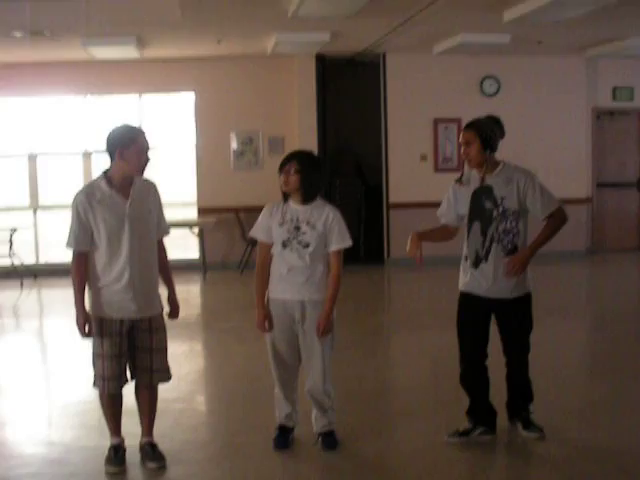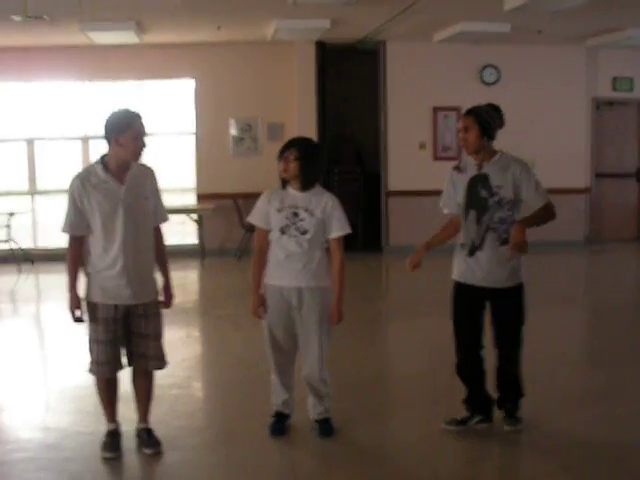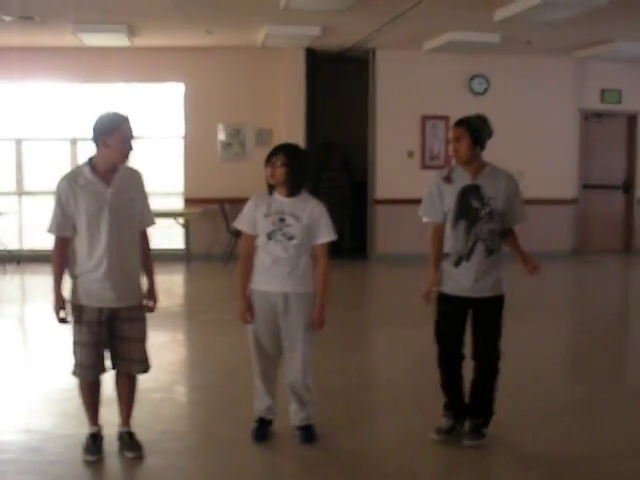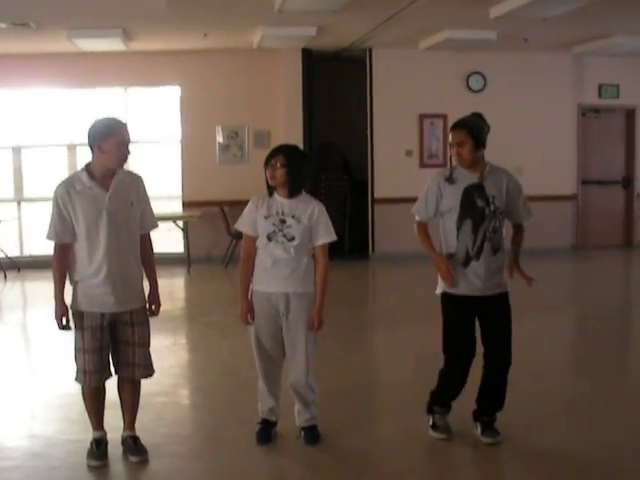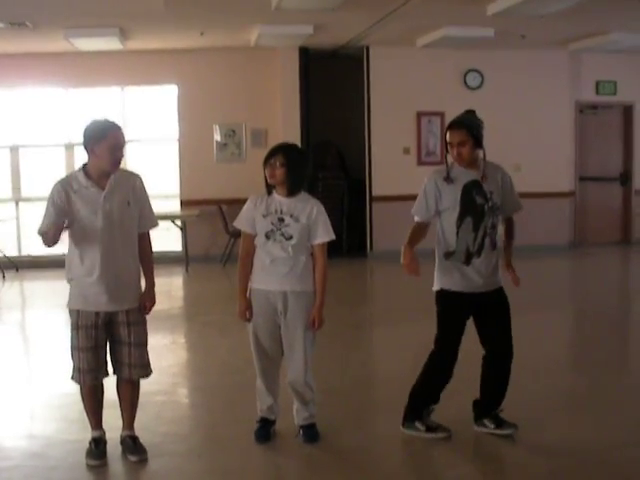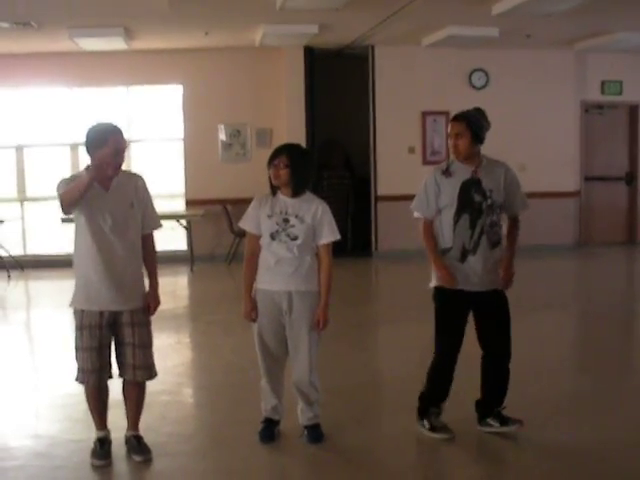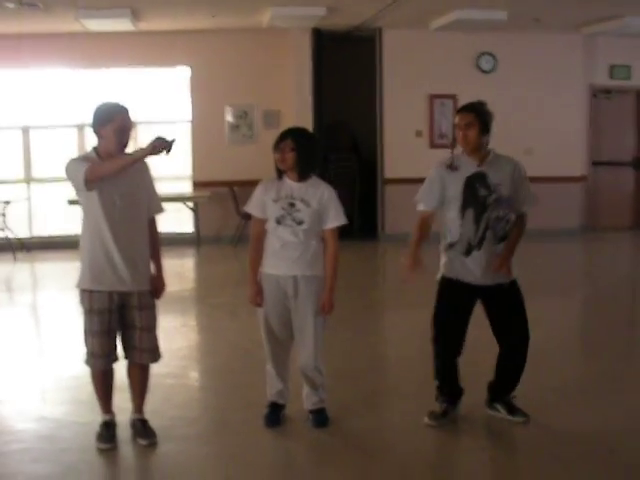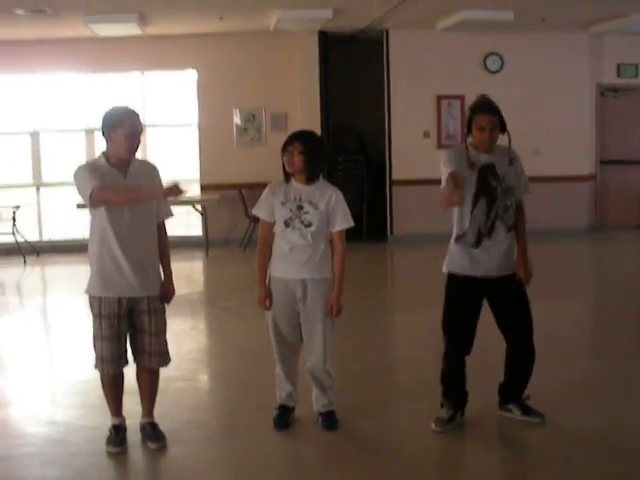
dt=0.4s
person 1, frame 1
left shoulder: (149, 192)
right shoulder: (87, 198)
right elbow: (80, 257)
left wrist: (171, 290)
right wrist: (81, 308)
left hip: (148, 304)
right hip: (109, 308)
left knee: (148, 376)
right knee: (109, 380)
left ankle: (147, 440)
right ankle: (116, 442)
person 1, frame 2
left shoulder: (146, 177)
right shoulder: (83, 183)
left elbow: (155, 232)
right elbow: (76, 241)
left wrist: (166, 278)
right wrist: (72, 290)
left hip: (143, 290)
right hip: (103, 293)
left knee: (145, 362)
right knee: (105, 365)
left ankle: (144, 426)
right ankle: (112, 428)
person 1, frame 3
left shoulder: (134, 181)
right shoulder: (71, 184)
left elbow: (141, 236)
right elbow: (62, 242)
left wrist: (150, 282)
right wrist: (58, 291)
left hip: (128, 293)
right hip: (88, 294)
left knee: (128, 365)
right knee: (88, 367)
left ankle: (125, 429)
right ankle: (94, 431)
person 1, frame 4
left shoulder: (134, 184)
right shoulder: (68, 191)
left elbow: (144, 240)
right elbow: (61, 249)
left wrist: (154, 287)
right wrist: (59, 299)
left hip: (131, 298)
right hip: (89, 301)
left knee: (132, 370)
right knee: (91, 374)
left ankle: (130, 434)
right ankle: (98, 436)
person 1, frame 5
left shoulder: (132, 183)
right shoulder: (65, 188)
left elbow: (143, 237)
right elbow: (48, 237)
left wrist: (150, 284)
right wrist: (52, 229)
left hip: (128, 296)
right hip: (86, 298)
left knee: (131, 369)
right knee: (89, 373)
left ankle: (129, 433)
right ankle: (97, 436)
person 1, frame 6
left shoulder: (135, 184)
right shoulder: (72, 185)
left elbow: (146, 238)
right elbow: (67, 202)
left wrist: (153, 286)
right wrist: (93, 174)
left hip: (131, 295)
right hip: (91, 298)
left knee: (136, 370)
right knee: (93, 373)
left ankle: (133, 433)
right ankle: (102, 436)
person 1, frame 7
left shoulder: (139, 169)
right shoulder: (79, 167)
left elbow: (149, 222)
right elbow: (100, 173)
left wrist: (158, 270)
right wrist: (145, 152)
left hip: (138, 277)
right hip: (98, 279)
left knee: (141, 352)
right knee: (100, 355)
left ankle: (138, 416)
right ankle: (107, 419)
person 1, frame 8
left shoulder: (149, 172)
right shoulder: (88, 173)
left elbow: (159, 228)
right elbow: (103, 197)
left wrist: (167, 275)
right wrist: (156, 194)
left hip: (147, 282)
right hip: (107, 285)
left knee: (150, 356)
right knee: (110, 360)
left ankle: (148, 420)
right ankle: (117, 423)
person 2, frame 1
left shoulder: (520, 179)
right shoulder: (461, 185)
left elbow: (558, 216)
right elbow: (449, 229)
left wrist: (528, 251)
right wrist: (420, 235)
left hip: (512, 288)
right hip: (473, 288)
left knee: (517, 355)
right knee: (471, 359)
left ankle: (520, 412)
right ankle: (481, 419)
person 2, frame 2
left shoulder: (515, 169)
right shoulder: (458, 173)
left elbow: (547, 211)
right elbow: (455, 223)
left wrist: (522, 223)
right wrist: (424, 249)
left hip: (506, 277)
right hip: (467, 276)
left knee: (508, 345)
right knee: (466, 348)
left ankle: (510, 405)
right ankle: (478, 407)
person 2, frame 3
left shoulder: (504, 182)
right shoulder: (443, 182)
left elbow: (506, 229)
right elbow: (438, 231)
left wrist: (520, 254)
right wrist: (433, 273)
left hip: (489, 287)
right hip: (450, 286)
left knee: (486, 357)
right knee: (448, 354)
left ankle: (478, 419)
right ankle: (454, 413)
person 2, frame 4
left shoulder: (505, 181)
right shoulder: (442, 182)
left elbow: (518, 224)
right elbow: (421, 223)
left wrist: (514, 259)
right wrist: (435, 256)
left hip: (494, 287)
right hip: (457, 286)
left knee: (500, 355)
right knee: (459, 355)
left ankle: (485, 416)
right ankle: (438, 407)
person 2, frame 5
left shoulder: (498, 176)
right shoulder: (439, 180)
left elbow: (508, 219)
right elbow: (422, 223)
left wrist: (509, 257)
right wrist: (409, 249)
left hip: (491, 283)
right hip: (453, 284)
left knee: (501, 350)
right knee: (445, 352)
left ankle: (486, 413)
right ankle: (415, 414)
person 2, frame 6
left shoulder: (502, 174)
right shoulder: (439, 177)
left elbow: (513, 220)
right elbow: (427, 225)
left wrist: (509, 260)
right wrist: (438, 264)
left hip: (491, 281)
right hip: (451, 281)
left knee: (499, 349)
right knee: (447, 350)
left ankle: (489, 412)
right ankle: (429, 412)
person 2, frame 7
left shoulder: (510, 169)
right shoulder: (445, 171)
left elbow: (521, 216)
right elbow: (427, 215)
left wrist: (509, 252)
right wrist: (414, 252)
left hip: (499, 275)
right hip: (456, 274)
left knee: (516, 341)
right knee: (444, 340)
left ankle: (499, 397)
right ankle: (448, 398)
person 2, frame 8
left shoulder: (510, 159)
right shoulder: (456, 157)
left elbow: (518, 208)
right elbow: (453, 177)
left wrist: (523, 253)
right wrist: (452, 191)
left hip: (505, 268)
right hip: (463, 268)
left knee: (522, 337)
right knee: (456, 341)
left ankle: (511, 398)
right ankle: (452, 404)
person 3, frame 1
left shoulder: (328, 215)
right shoulder: (272, 214)
left elbow: (335, 267)
right elbow: (263, 263)
left wrist: (328, 310)
right wrist: (260, 305)
left hip: (314, 303)
right hip: (280, 302)
left knee: (319, 371)
right knee: (283, 368)
left ankle: (325, 424)
right ankle: (285, 422)
person 3, frame 2
left shoulder: (326, 202)
right shoulder: (270, 200)
left elbow: (336, 254)
right elbow: (260, 248)
left wrist: (337, 299)
right wrist: (256, 291)
left hip: (313, 289)
right hip: (276, 288)
left knee: (315, 357)
right knee: (280, 355)
left ankle: (321, 412)
right ankle: (282, 409)
person 3, frame 3
left shoulder: (313, 209)
right shoulder: (257, 205)
left elbow: (321, 260)
right elbow: (247, 253)
left wrist: (320, 305)
right wrist: (243, 296)
left hip: (299, 295)
right hip: (262, 293)
left knee: (299, 363)
right knee: (264, 360)
left ankle: (303, 418)
right ankle: (264, 415)
person 3, frame 4
left shoulder: (313, 209)
right shoulder: (257, 207)
left elbow: (321, 260)
right elbow: (247, 255)
left wrist: (318, 305)
right wrist: (243, 298)
left hip: (299, 295)
right hip: (263, 294)
left knee: (301, 364)
right knee: (266, 361)
left ankle: (307, 419)
right ankle: (268, 417)
person 3, frame 5
left shoulder: (312, 208)
right shoulder: (256, 205)
left elbow: (320, 259)
right elbow: (246, 253)
left wrist: (319, 304)
right wrist: (242, 296)
left hip: (298, 294)
right hip: (262, 292)
left knee: (299, 363)
right knee: (265, 360)
left ankle: (306, 417)
right ankle: (267, 415)
person 3, frame 6
left shoulder: (317, 208)
right shoulder: (261, 206)
left elbow: (325, 259)
right elbow: (251, 254)
left wrist: (323, 304)
right wrist: (247, 296)
left hip: (303, 294)
right hip: (267, 293)
left knee: (304, 364)
right knee: (269, 360)
left ankle: (310, 418)
right ankle: (271, 415)
person 3, frame 7
left shoulder: (323, 193)
right shoulder: (266, 189)
left elbow: (331, 243)
right elbow: (257, 237)
left wrist: (329, 289)
right wrist: (253, 281)
left hip: (308, 279)
right hip: (272, 277)
left knee: (309, 349)
right knee: (275, 345)
left ankle: (315, 402)
right ankle: (276, 400)
person 3, frame 8
left shoulder: (330, 195)
right shoulder: (274, 192)
left elbow: (338, 246)
right elbow: (265, 241)
left wrist: (337, 291)
right wrist: (261, 284)
left hip: (317, 281)
right hip: (281, 281)
left knee: (319, 351)
right knee: (284, 347)
left ankle: (325, 404)
right ankle: (286, 402)
